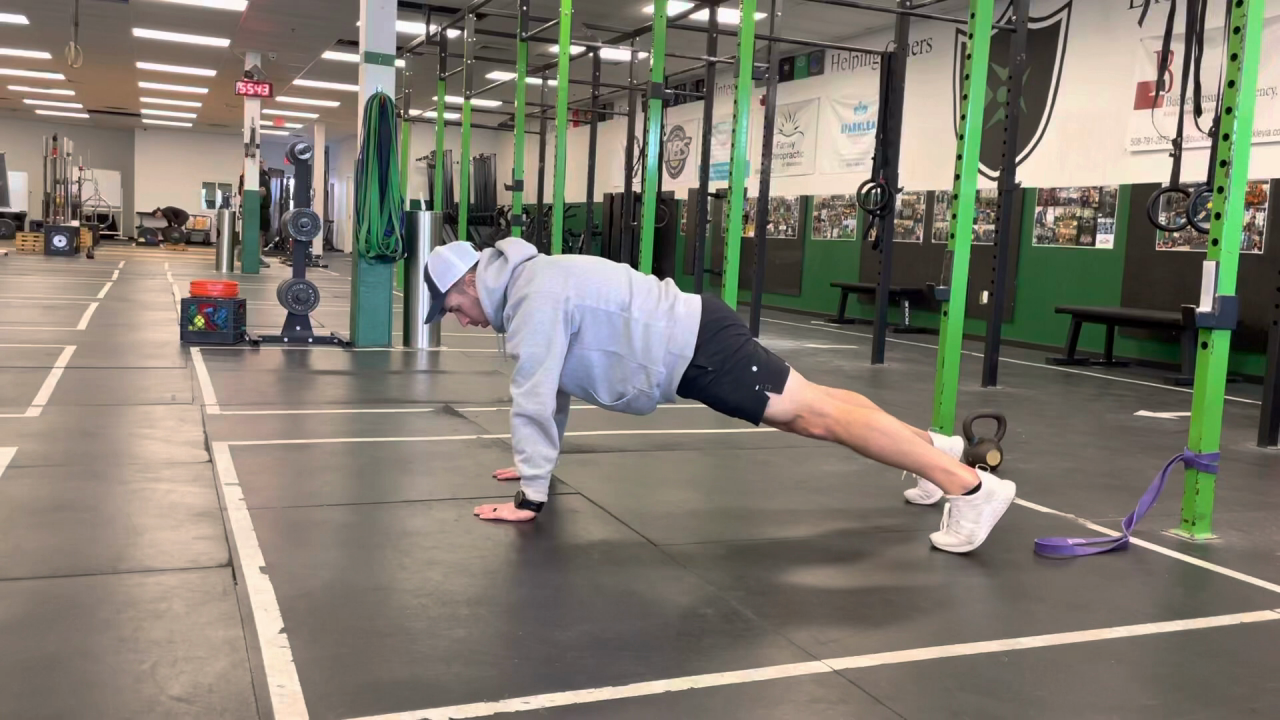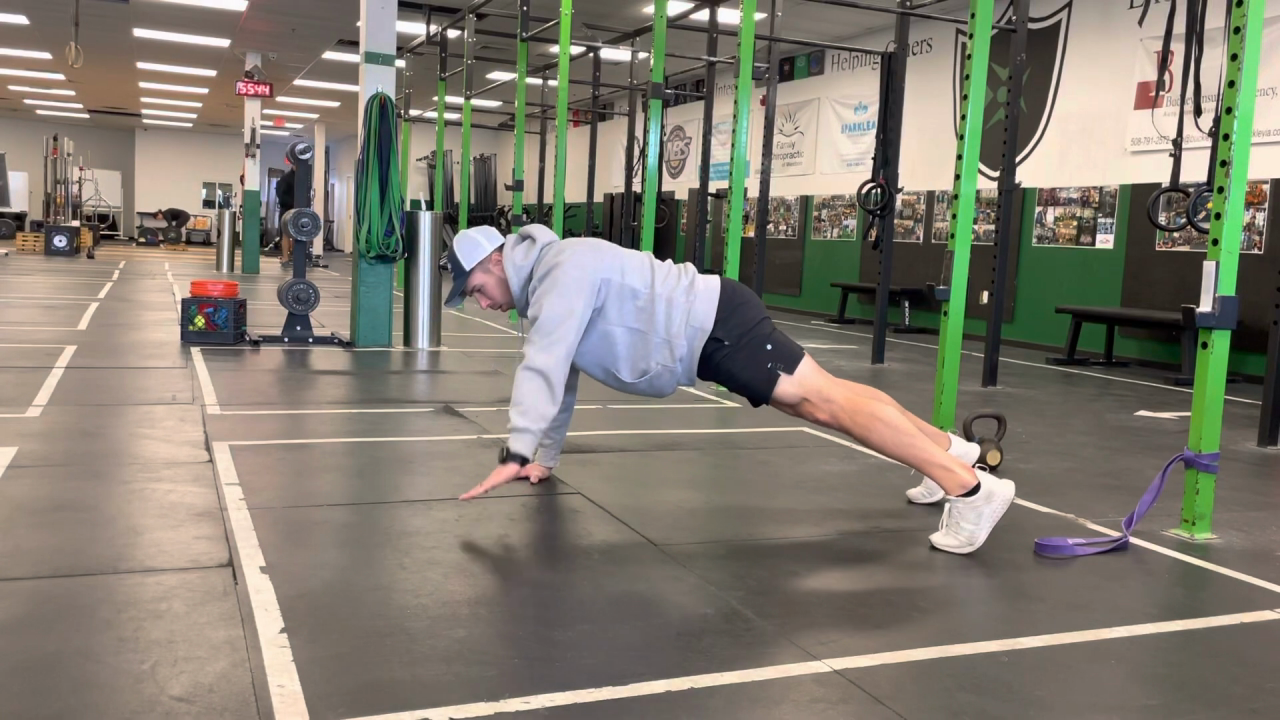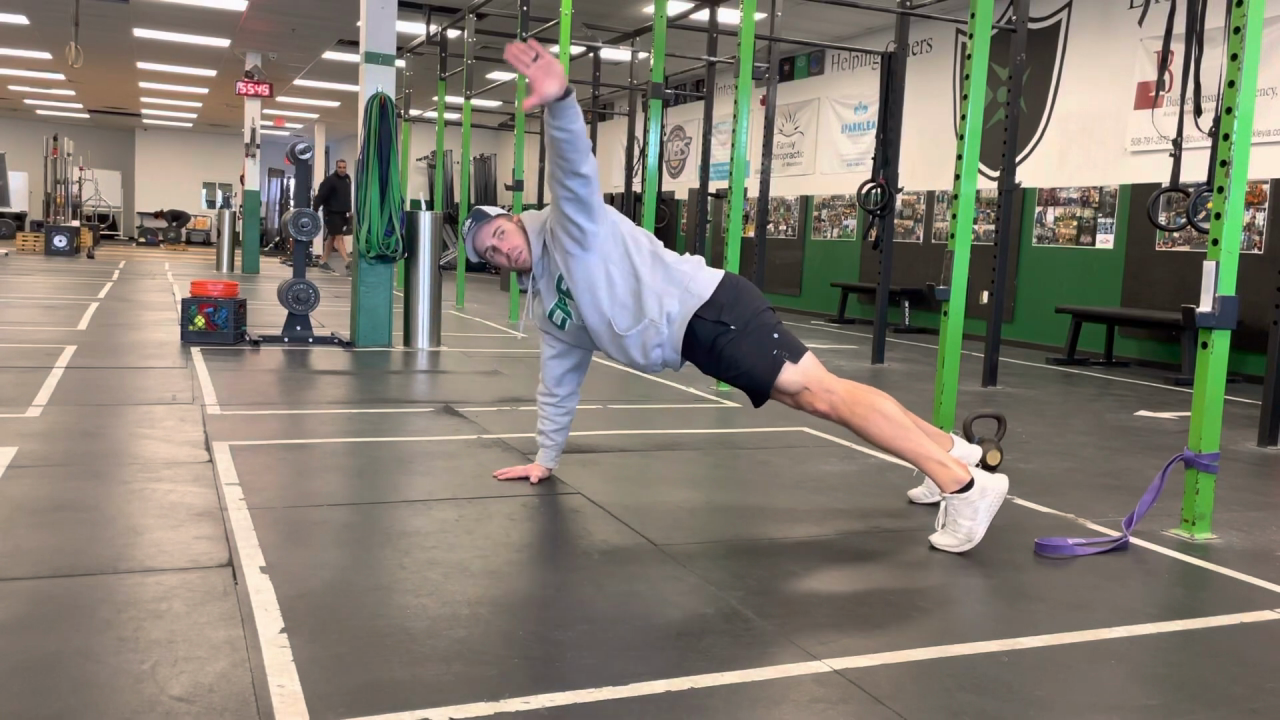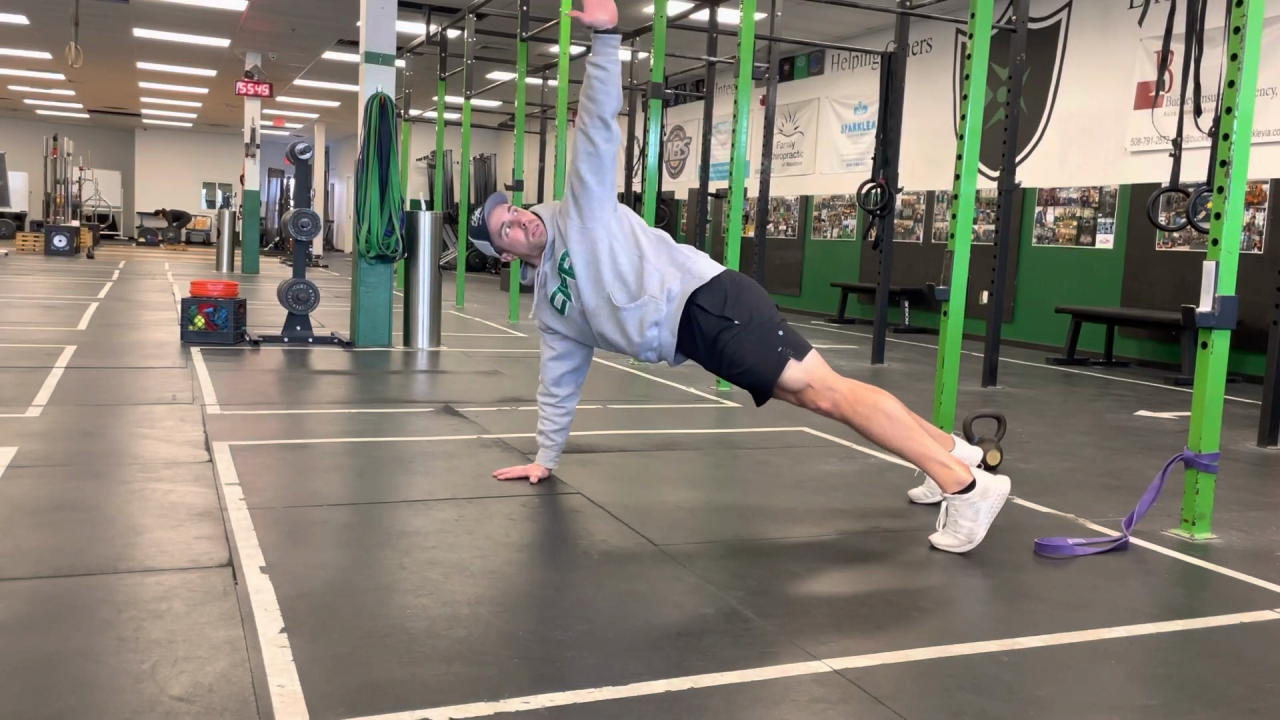
dt=0.7s
person 1, frame 1
left shoulder: (532, 295)
right shoulder: (530, 286)
left elbow: (533, 399)
right elbow: (555, 385)
left wrist: (530, 495)
right wrist: (538, 460)
left hip: (695, 349)
right hip: (689, 342)
left knee: (813, 413)
right knee: (810, 403)
left ankle: (970, 487)
right ankle: (933, 446)
person 1, frame 2
left shoulder: (564, 266)
right shoulder: (541, 297)
left elbow: (545, 365)
right elbow: (557, 377)
left wrist: (514, 450)
right wrist: (544, 457)
left hip: (716, 322)
right hip: (705, 336)
left knee: (822, 399)
right knee: (819, 396)
left ankle: (969, 485)
right ankle: (948, 446)
person 1, frame 3
left shoulder: (568, 225)
right shoulder: (548, 301)
left elbow: (574, 164)
right elbow: (559, 382)
left wrist: (556, 98)
right wrist: (545, 456)
left hip: (710, 309)
right hip: (697, 337)
left knee: (821, 393)
right knee: (816, 401)
left ankle: (963, 483)
right ankle: (952, 456)
person 1, frame 4
left shoulder: (580, 211)
right shoulder: (549, 306)
left elbow: (598, 125)
right elbow: (559, 380)
right wrist: (545, 457)
left hip: (708, 301)
right hip: (694, 337)
left knee: (824, 389)
right knee: (815, 397)
left ankle: (966, 482)
right ankle: (950, 452)
